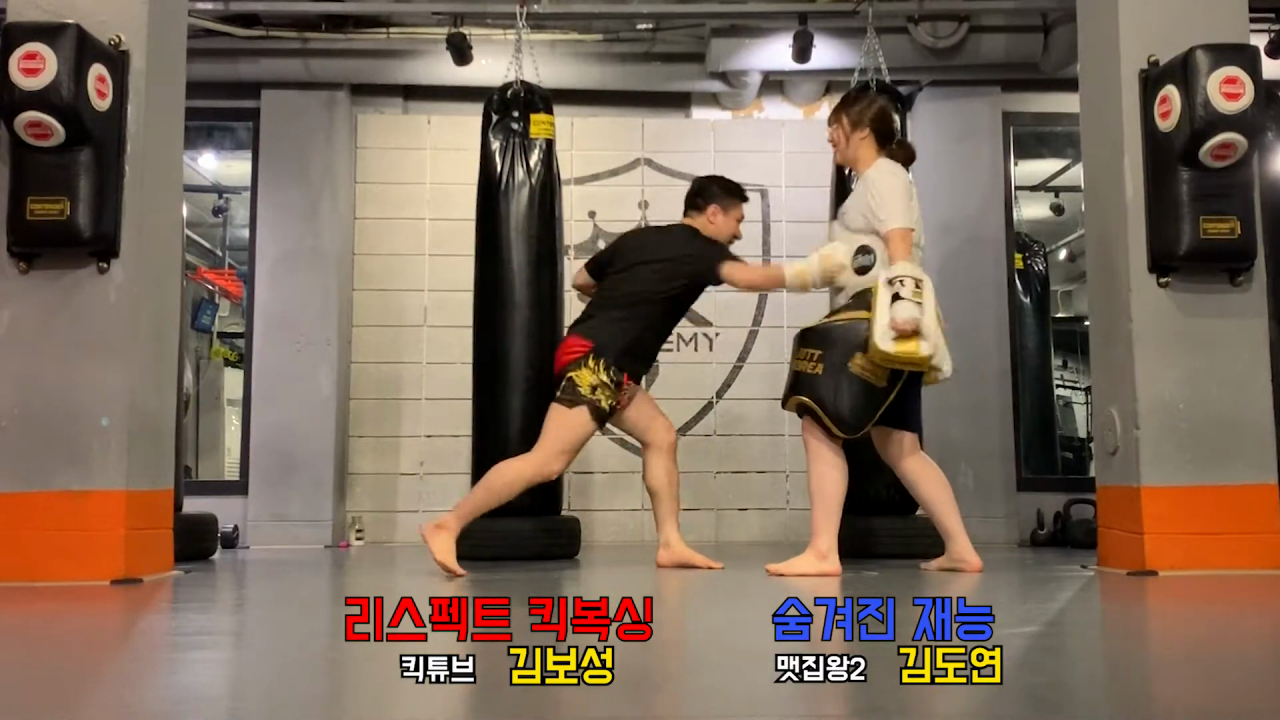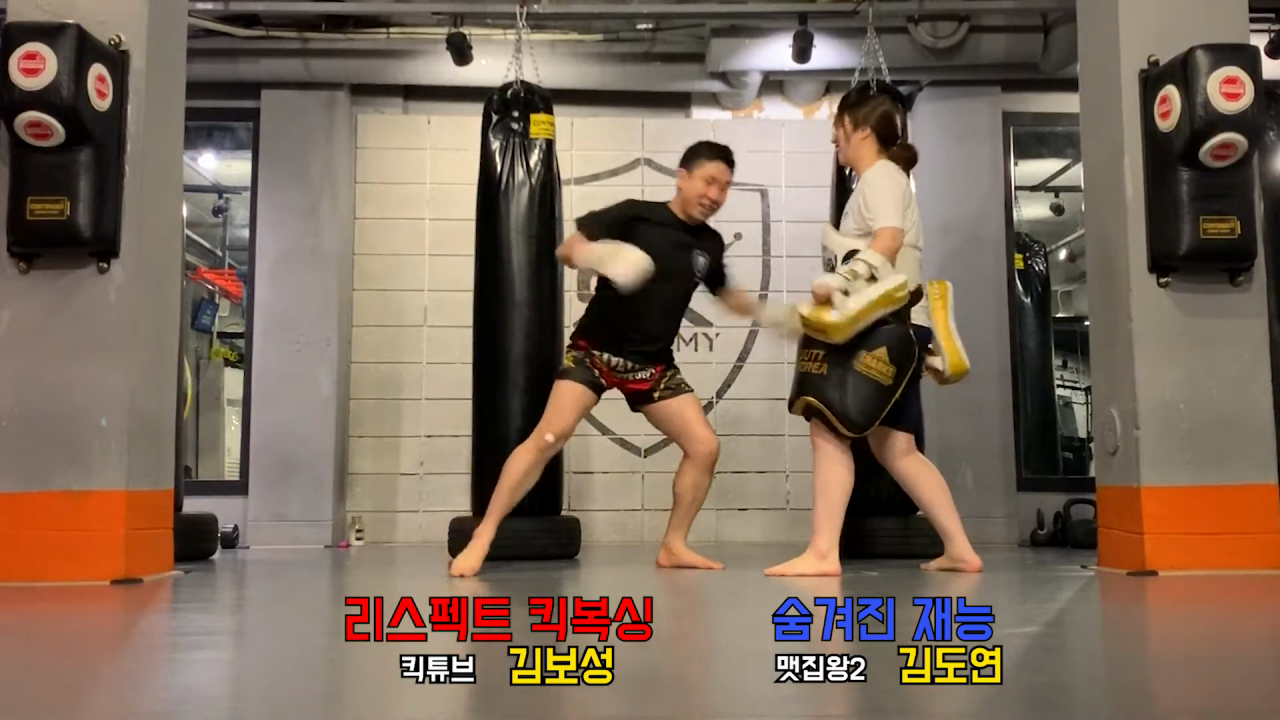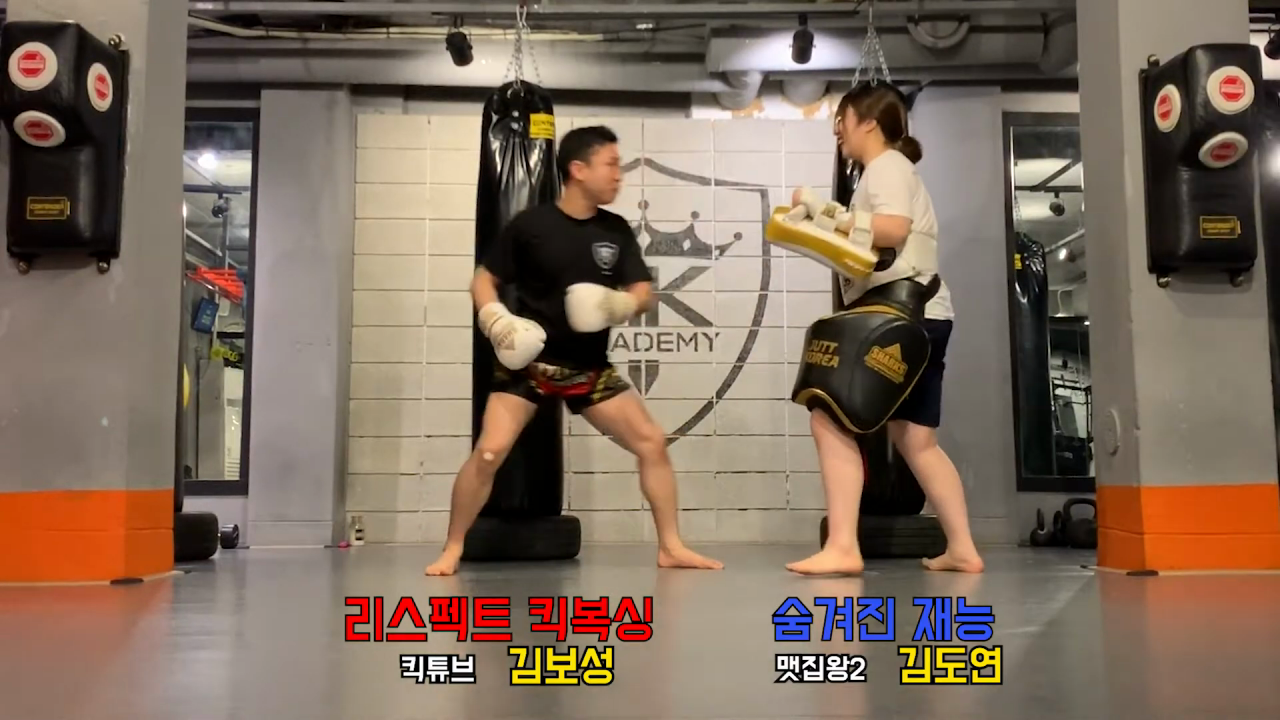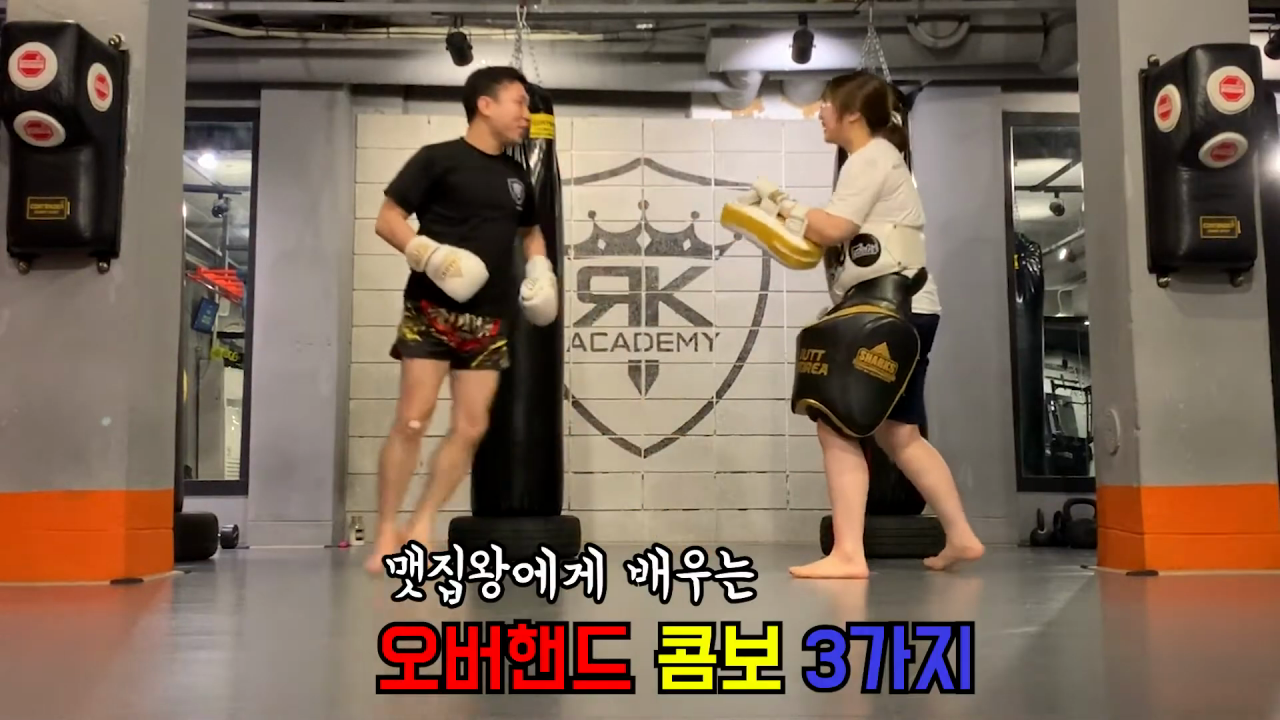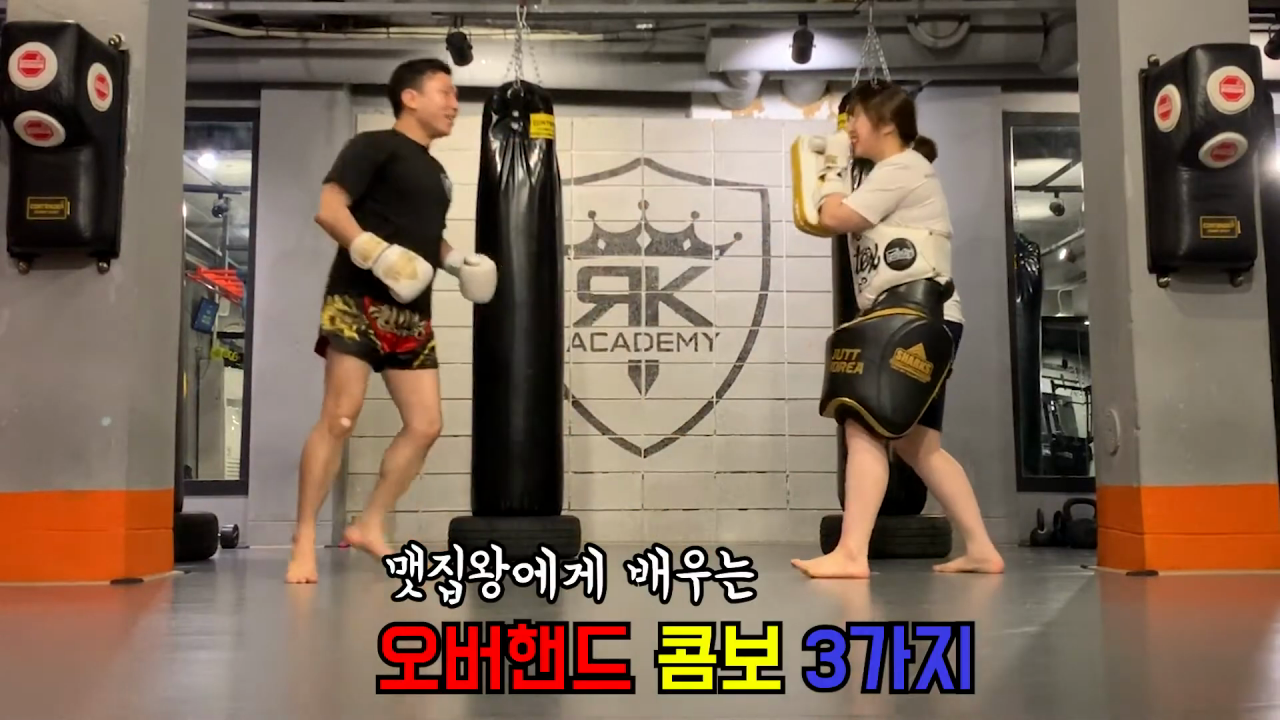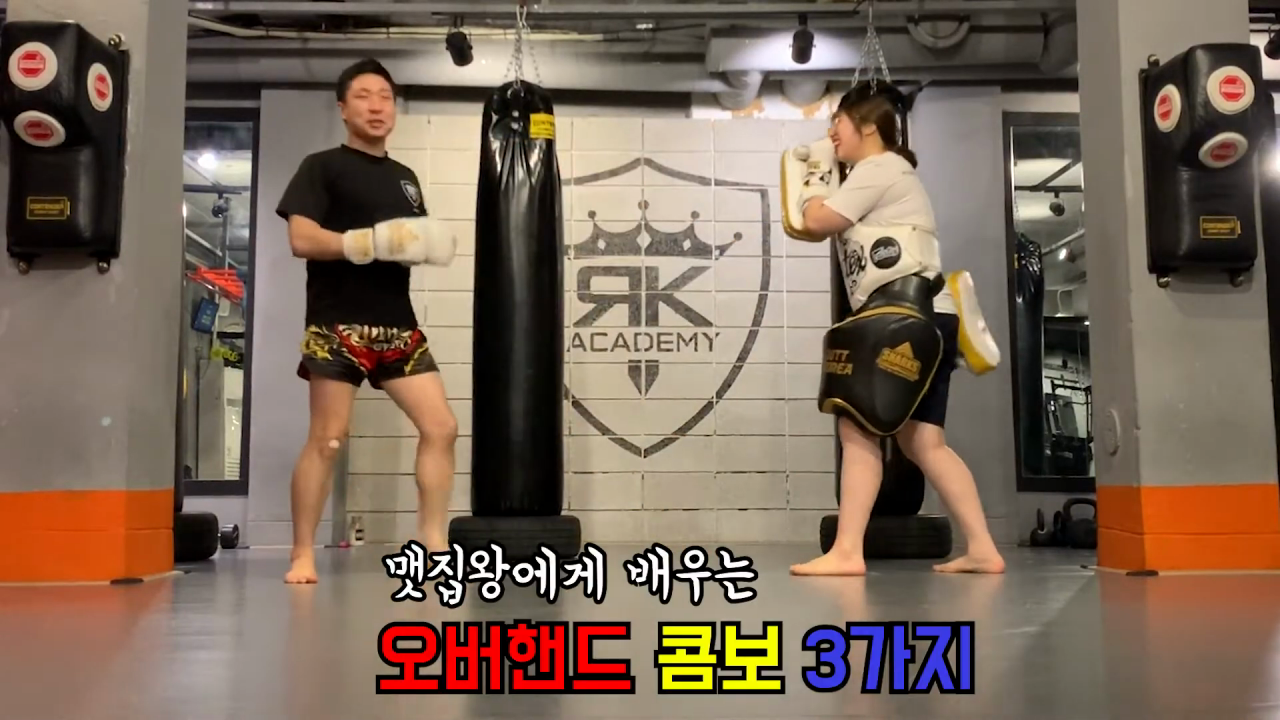
dt=0.4s
person 1, frame 1
left shoulder: (882, 177)
right shoulder: (871, 183)
left elbow: (901, 245)
left wrist: (902, 306)
left hip: (888, 327)
left knee: (819, 427)
right knee: (897, 446)
left ankle: (822, 552)
right ankle: (961, 549)
person 1, frame 2
left shoulder: (881, 177)
right shoulder: (877, 182)
left elbow: (887, 243)
left wrist: (841, 280)
left knee: (830, 428)
right knee: (895, 448)
left ankle: (823, 553)
right ankle: (959, 550)
person 1, frame 3
left shoulder: (887, 165)
right shoulder: (883, 171)
left elbow: (892, 230)
right hip: (918, 320)
left knee: (831, 420)
right knee: (916, 440)
left ankle: (842, 546)
right ankle: (962, 549)
person 1, frame 4
left shoulder: (869, 161)
right shoulder: (878, 158)
left elbow: (832, 230)
left wrist: (781, 204)
right hip: (903, 313)
left knee: (838, 428)
right knee: (901, 436)
left ankle: (847, 555)
right ankle: (960, 536)
person 1, frame 5
left shoulder: (902, 171)
right shoulder: (900, 174)
left elbow: (835, 217)
left wrist: (832, 168)
left knee: (864, 429)
right knee: (916, 442)
left ankle: (851, 553)
right ankle: (981, 549)
person 1, frame 6
left shoulder: (879, 169)
right shoulder: (889, 175)
left elbow: (816, 220)
left wrist: (816, 173)
left knee: (857, 426)
right knee: (922, 440)
left ankle: (846, 550)
right ankle: (982, 548)
person 2, frame 1
left shoulder: (639, 238)
right shoulder: (698, 248)
left elbow: (583, 281)
right elbow: (746, 278)
right wrist: (804, 271)
left hip: (604, 363)
right hip: (595, 359)
left knee: (662, 438)
right knee: (547, 462)
left ankle: (670, 544)
right ankle: (447, 527)
person 2, frame 2
left shoulder: (710, 243)
right shoulder: (635, 214)
left elbow: (726, 294)
right elbow: (568, 248)
left wrist: (766, 313)
right wrist: (602, 258)
left hip: (652, 363)
right hip: (596, 348)
left knee: (704, 446)
right knee: (549, 436)
left ankle: (674, 545)
right ankle: (483, 536)
person 2, frame 3
left shoulder: (615, 231)
right shoulder: (530, 225)
left elbow: (641, 293)
right elbow: (482, 281)
left wrist: (613, 303)
right wrist: (498, 321)
left hip: (590, 368)
right hip: (529, 364)
left knee: (652, 443)
right knee: (489, 452)
left ankle: (671, 546)
right ankle: (453, 548)
person 2, frame 4
left shoulder: (516, 174)
right shoulder: (438, 159)
left elbow: (531, 231)
right elbow: (386, 220)
left wrist: (541, 272)
right wrist: (431, 256)
left hip: (488, 320)
right hip: (432, 310)
left knee: (471, 430)
right knee: (413, 421)
left ankle: (419, 530)
right ankle: (386, 532)
person 2, frame 5
left shoulder: (434, 169)
right shoulder: (374, 146)
right elbow: (328, 210)
left wrist: (459, 261)
right wrist: (381, 255)
left hip: (412, 315)
right hip: (359, 303)
left knee: (425, 426)
right knee: (339, 418)
left ankle: (369, 525)
right ankle: (304, 542)
person 2, frame 6
left shoulder: (405, 177)
right shoulder: (322, 167)
left elbow: (410, 245)
right elbow: (302, 240)
left wrist: (431, 245)
right wrist: (376, 241)
left hip: (399, 329)
right hip: (336, 326)
left knee: (441, 428)
right knee: (327, 440)
left ankle: (433, 540)
right ankle: (303, 553)
